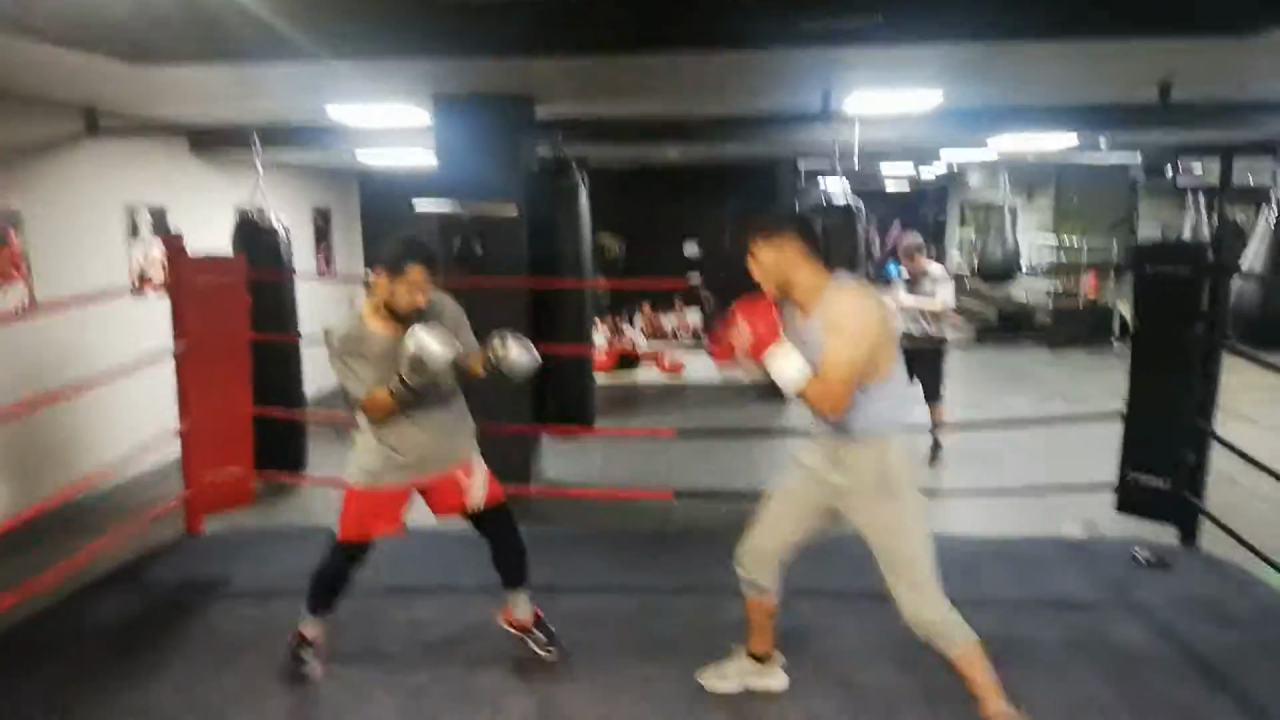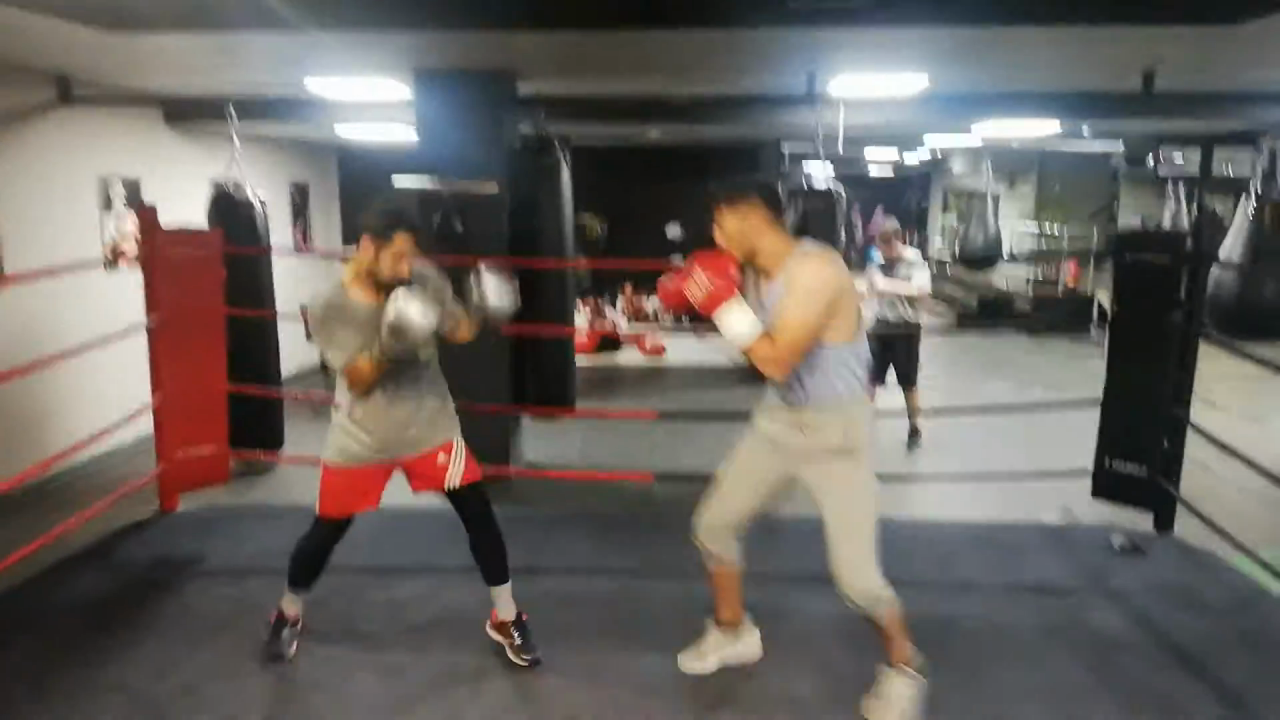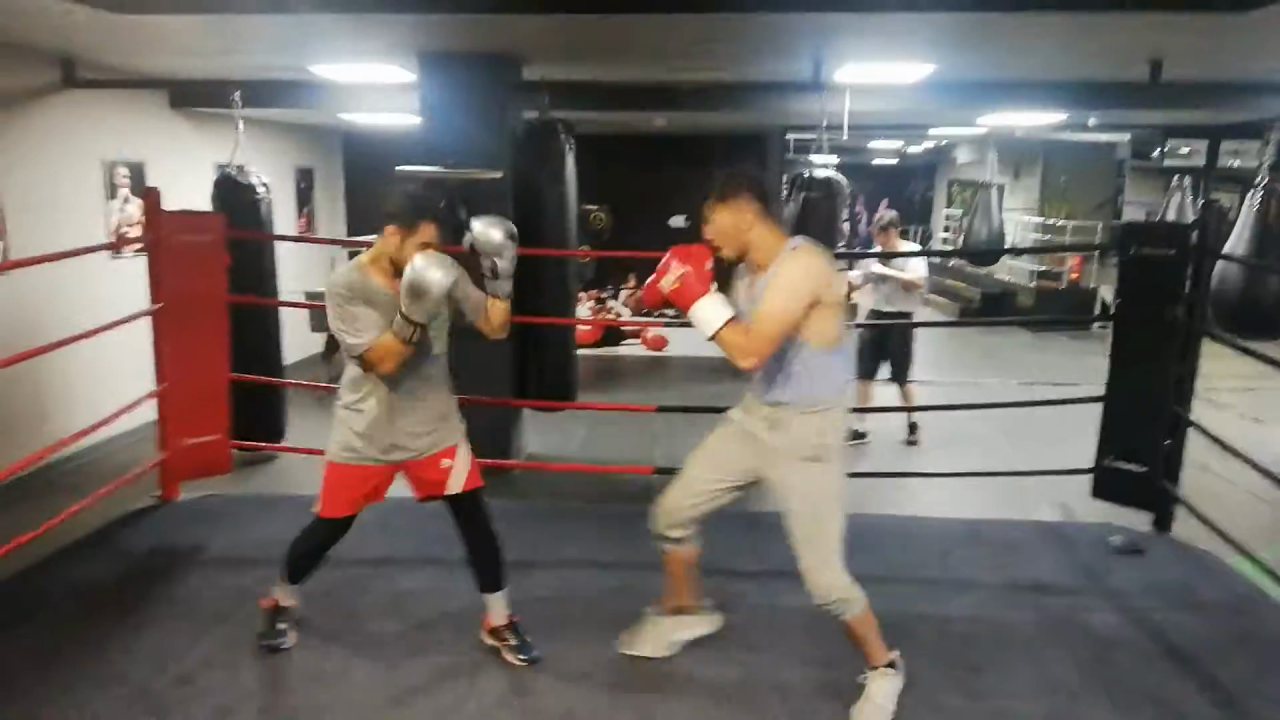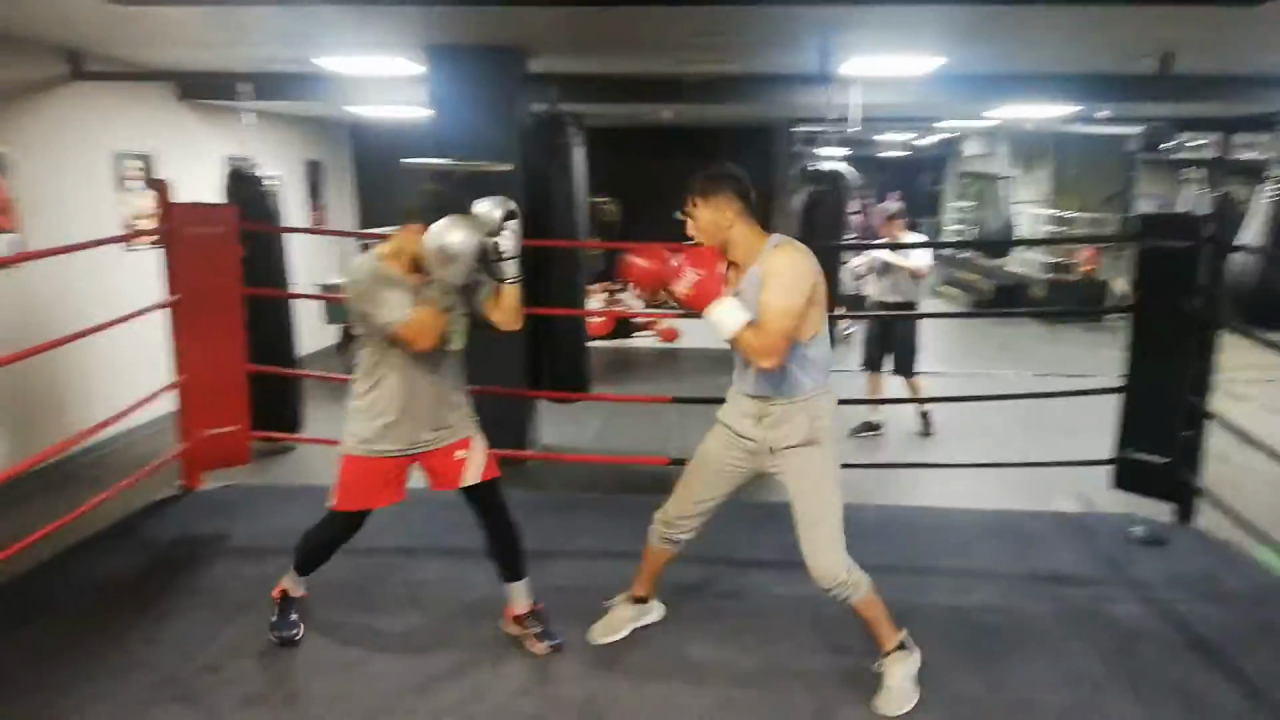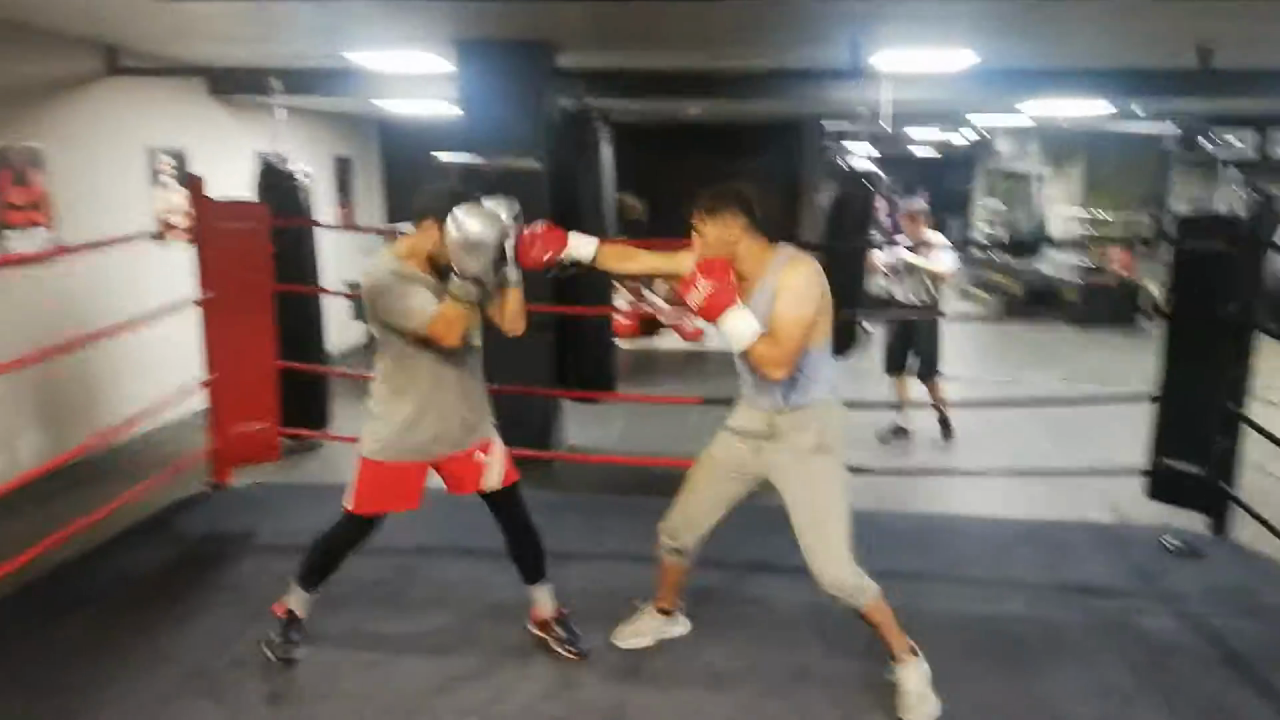
dt=0.1s
person 1, frame 1
left shoulder: (852, 306)
right shoulder: (793, 304)
left elbow: (830, 402)
left wrist: (771, 347)
right wrist: (752, 344)
left hip: (880, 463)
right hip: (824, 457)
left knee: (924, 609)
right knee: (753, 559)
right ankle: (760, 660)
person 1, frame 2
left shoulder: (815, 269)
right shoulder: (766, 269)
left elbow: (775, 362)
right elbow: (758, 331)
left wrist: (723, 303)
right wrist: (697, 292)
left hip: (836, 430)
right hip: (780, 421)
left knee: (857, 577)
right knee: (714, 523)
left ankle: (903, 668)
right ankle: (732, 632)
person 1, frame 3
left shoulder: (804, 266)
right shoulder: (751, 264)
left elbow: (749, 353)
right elbow: (738, 319)
left wrist: (699, 293)
right wrist: (676, 287)
left hip: (810, 430)
right hip: (754, 417)
left knee: (825, 579)
right knee: (672, 513)
left ankle: (882, 667)
right ankle: (686, 611)
person 1, frame 4
left shoulder: (788, 261)
right shoulder: (727, 259)
left elbow: (768, 352)
left wrist: (712, 299)
left hip: (800, 422)
right hip: (744, 414)
left knee: (828, 565)
right knee: (675, 519)
left ankle: (897, 652)
right ankle: (639, 600)
person 1, frame 5
left shoulder: (798, 273)
right shoulder: (718, 267)
left elbow: (778, 366)
right elbow: (637, 261)
left wrist: (725, 310)
right wrist: (565, 244)
left hip: (807, 432)
right hip: (749, 424)
left knee: (834, 570)
right knee: (679, 531)
left ankle: (908, 660)
right ankle: (666, 613)
person 2, frame 1
left shoulder: (443, 309)
right shoulder: (348, 337)
left elbow: (474, 363)
right elbow: (374, 409)
left wrist: (501, 355)
right wrist: (409, 377)
left hip: (450, 447)
right hip: (383, 458)
left knee: (501, 526)
right knee: (346, 551)
left ankle: (521, 615)
right ankle: (308, 633)
person 2, frame 2
left shoulder: (426, 279)
right shoulder: (328, 305)
left elbow: (460, 332)
right elbow: (357, 380)
left wrist: (484, 311)
right wrist: (390, 344)
left hip: (430, 425)
right hip: (361, 437)
left knee: (477, 511)
right knee: (327, 528)
left ankle: (505, 618)
right ankle: (288, 612)
person 2, frame 3
left shoulder: (443, 272)
right shoulder: (346, 288)
left elbow: (494, 326)
right elbow: (384, 361)
left wrist: (500, 270)
right wrist: (415, 310)
left hip: (435, 426)
right hip: (365, 433)
left knee: (474, 519)
right knee: (328, 527)
left ankle: (498, 622)
right ankle: (282, 601)
person 2, frame 4
left shoulder: (457, 264)
right shoulder: (368, 276)
left elbow: (508, 320)
right elbow: (422, 338)
left wrist: (505, 255)
right wrist: (444, 279)
left hip: (448, 420)
right hip: (382, 427)
left knee: (494, 508)
right knee: (343, 520)
left ankle: (521, 610)
right ankle: (290, 592)
person 2, frame 5
left shoulder: (463, 266)
right shoulder: (385, 276)
left elbow: (514, 325)
right elbow: (448, 334)
left wrist: (507, 260)
right wrist: (470, 271)
left hip: (466, 421)
right hip: (399, 431)
left knee: (513, 512)
right knee: (356, 526)
left ankle: (546, 613)
right ankle: (292, 608)
person 3, frame 1
left shoulder: (939, 276)
right shoulder: (904, 276)
left elbow: (945, 307)
right elbow: (897, 302)
left wrist: (911, 301)
right wrist: (895, 301)
left hip: (931, 342)
right hip: (908, 339)
left knee: (932, 398)
left ankle: (936, 442)
person 3, frame 2
left shoulder: (914, 261)
right shoulder: (878, 262)
left elbow: (921, 292)
right elbow: (872, 288)
left wrist: (887, 285)
right wrist: (870, 286)
left hip: (906, 328)
right hip: (881, 326)
left knee: (908, 384)
right knee: (869, 379)
left ankle: (914, 428)
person 3, frame 3
left shoulder: (913, 252)
right shoulder: (873, 255)
left elbow: (919, 281)
right elbow: (856, 283)
left wrist: (886, 272)
right wrist: (852, 279)
left hip: (900, 319)
right hip: (874, 317)
left knee: (901, 377)
right knee: (864, 375)
left ankle: (912, 422)
right ankle: (860, 427)
person 3, frame 4
left shoulder: (918, 242)
right shoulder: (878, 247)
left elbow: (922, 271)
right elbow: (858, 272)
left wrist: (891, 258)
right wrist: (854, 267)
left hip: (904, 311)
right hip: (878, 309)
left knee: (906, 370)
right knee: (872, 367)
left ankle: (923, 411)
right ankle: (874, 419)
person 3, frame 5
left shoulder: (940, 244)
right shoulder: (898, 243)
left elbow: (944, 273)
right elbow: (881, 268)
left wrist: (914, 259)
right wrist: (874, 259)
left hip: (925, 313)
left knee: (927, 372)
right knee: (896, 370)
left ankle: (943, 412)
right ankle: (901, 422)
